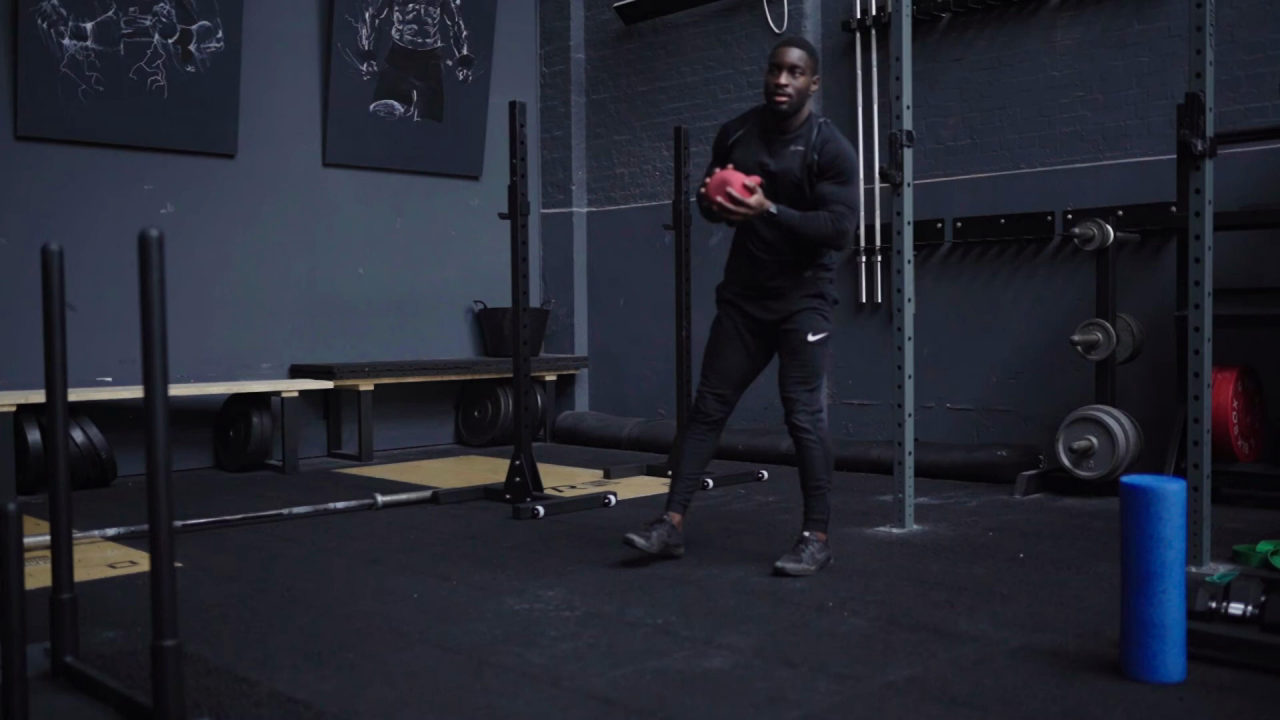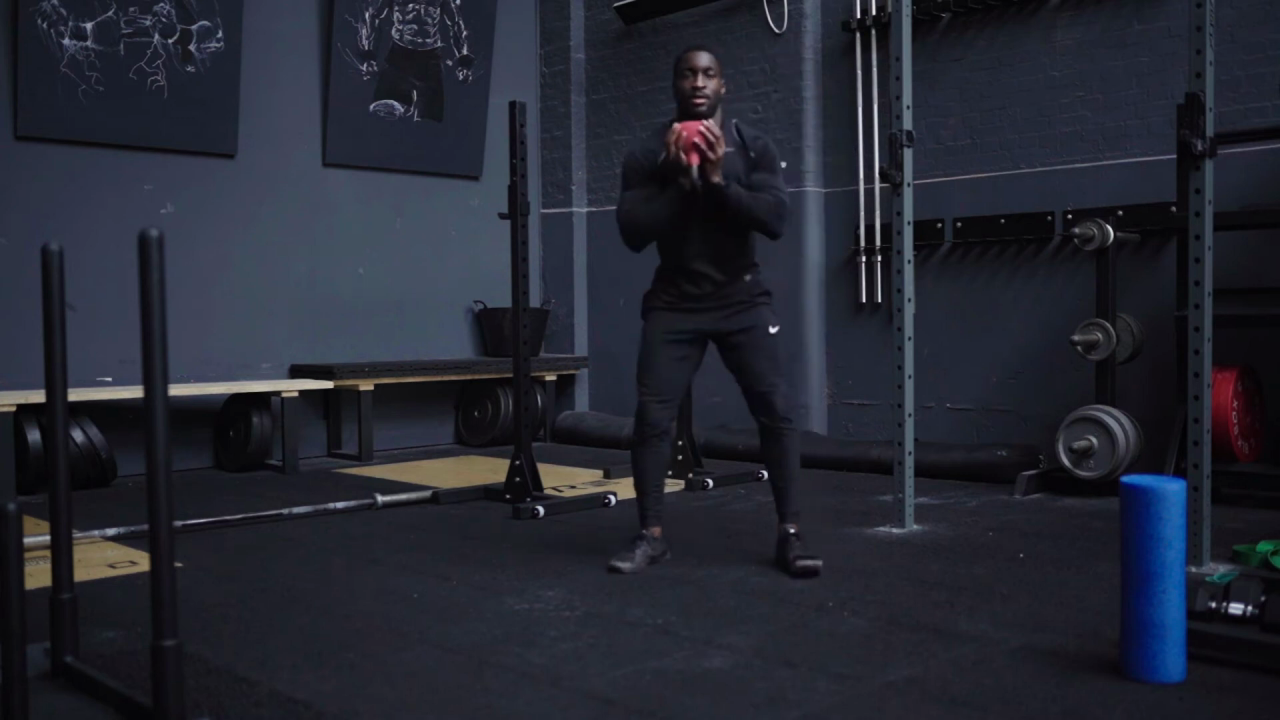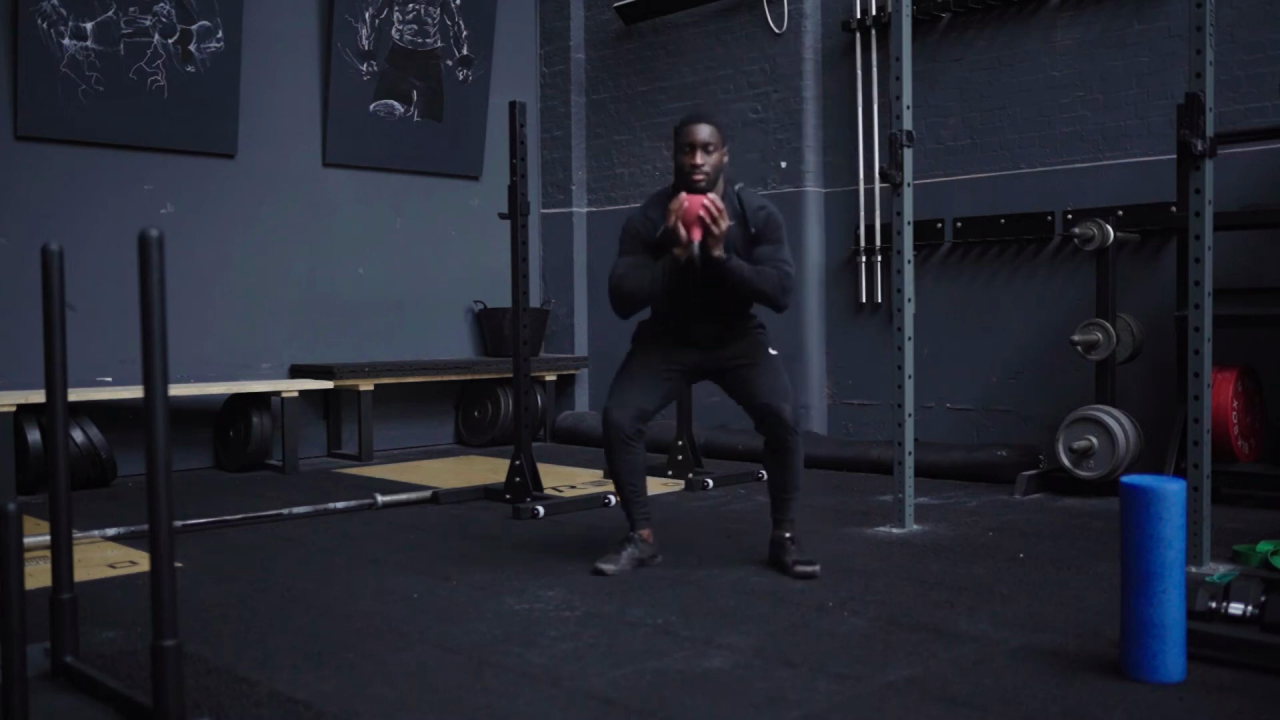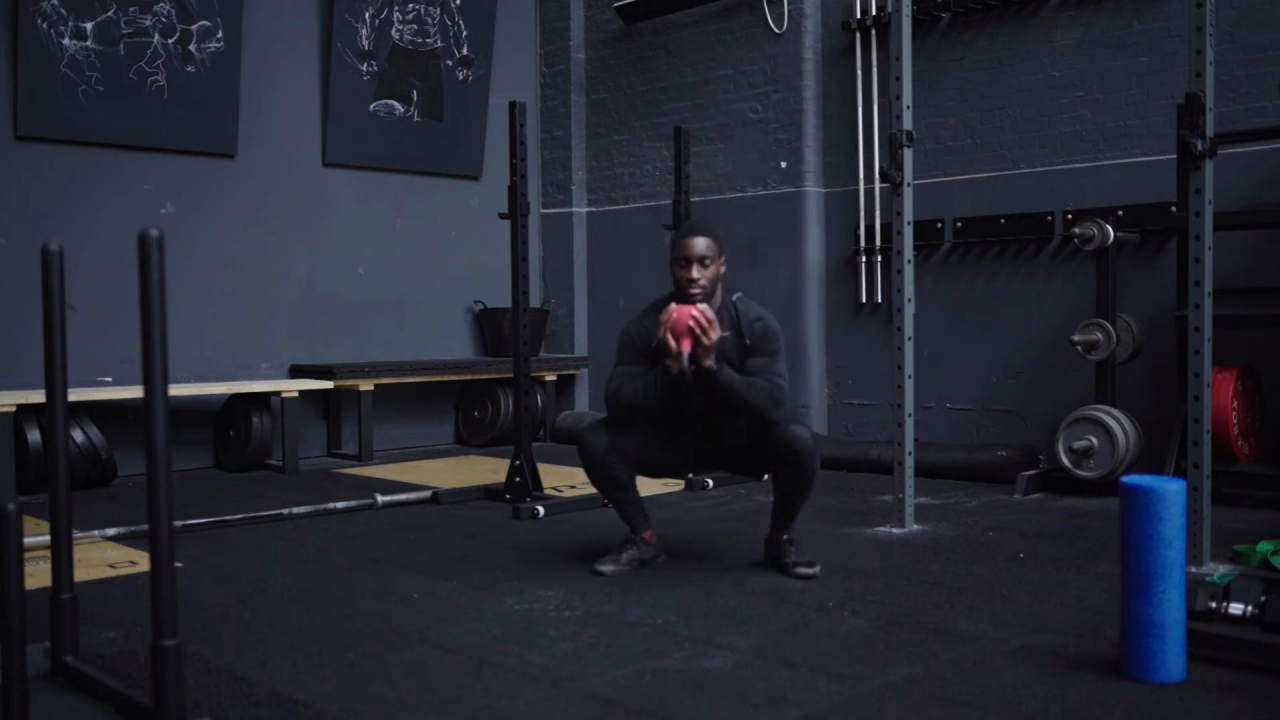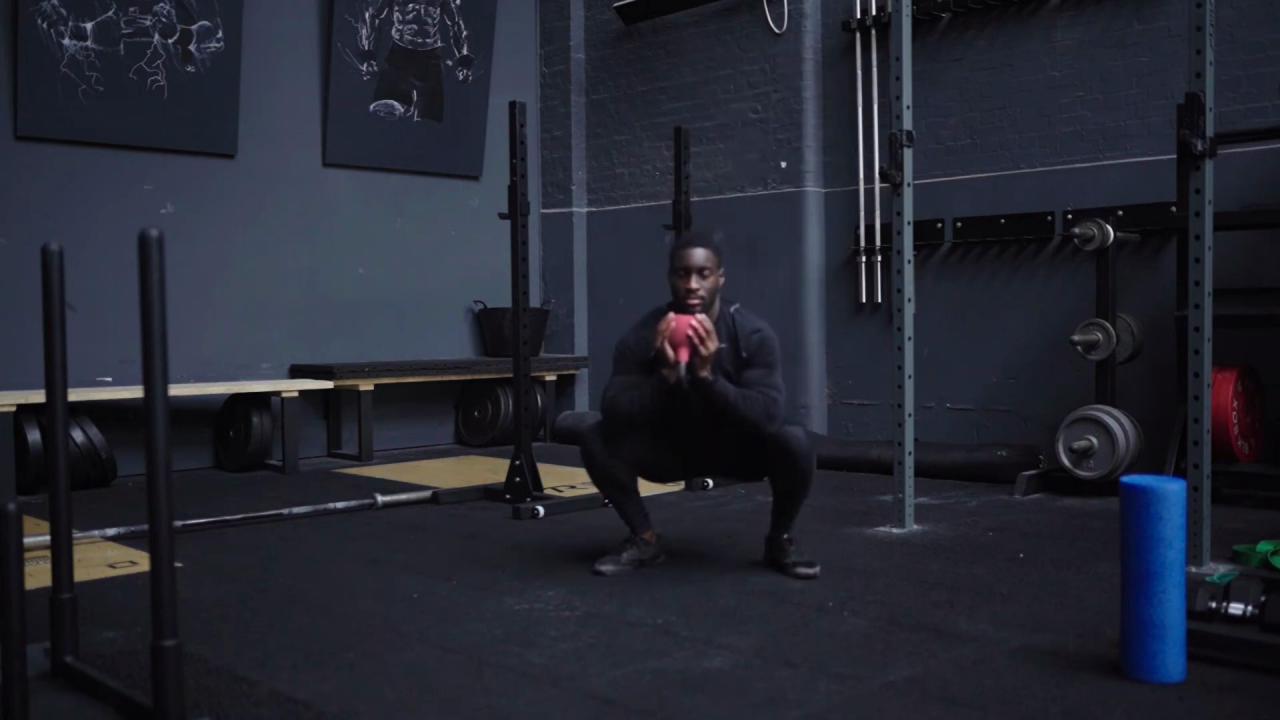
dt=0.5s
person 1, frame 1
left shoulder: (831, 147)
right shoulder: (736, 133)
left elbow: (840, 231)
right elbow: (709, 205)
left wrist: (770, 212)
right wrist: (713, 198)
left hip: (804, 299)
right hip: (743, 295)
left knee: (803, 414)
right knee: (708, 406)
left ankle: (816, 536)
right ankle: (671, 523)
person 1, frame 2
left shoulder: (752, 146)
right shoulder: (648, 153)
left elbow: (775, 220)
right elbow: (633, 233)
left wrist: (719, 179)
right wrist: (682, 183)
left hip: (741, 299)
right hip: (674, 303)
left knee: (775, 410)
right knee: (652, 416)
left ankle: (789, 532)
right ankle: (651, 534)
person 1, frame 3
left shoulder: (758, 214)
right shoulder: (649, 218)
left elbow: (781, 292)
right elbow: (622, 300)
left wrist: (720, 254)
right wrist: (676, 255)
left hip: (737, 340)
right hip: (667, 342)
left knee: (782, 417)
right knee: (619, 418)
left ankle: (783, 538)
right ankle: (641, 538)
person 1, frame 4
left shoulder: (755, 323)
right shoulder: (644, 328)
left elbow: (773, 406)
right elbow: (620, 407)
left wrist: (712, 365)
right wrist: (669, 367)
left hip: (737, 435)
right hip: (670, 435)
left knee: (798, 441)
right knee: (595, 443)
left ankle: (780, 541)
right ankle: (644, 539)
person 1, frame 5
left shoulder: (753, 334)
right shoulder: (641, 337)
left elbow: (768, 417)
right elbow: (615, 415)
left wrist: (707, 375)
right wrist: (665, 376)
left hip: (736, 447)
right hip: (670, 447)
left knee: (793, 442)
right knee: (597, 441)
left ankle: (780, 541)
right ankle: (644, 539)
